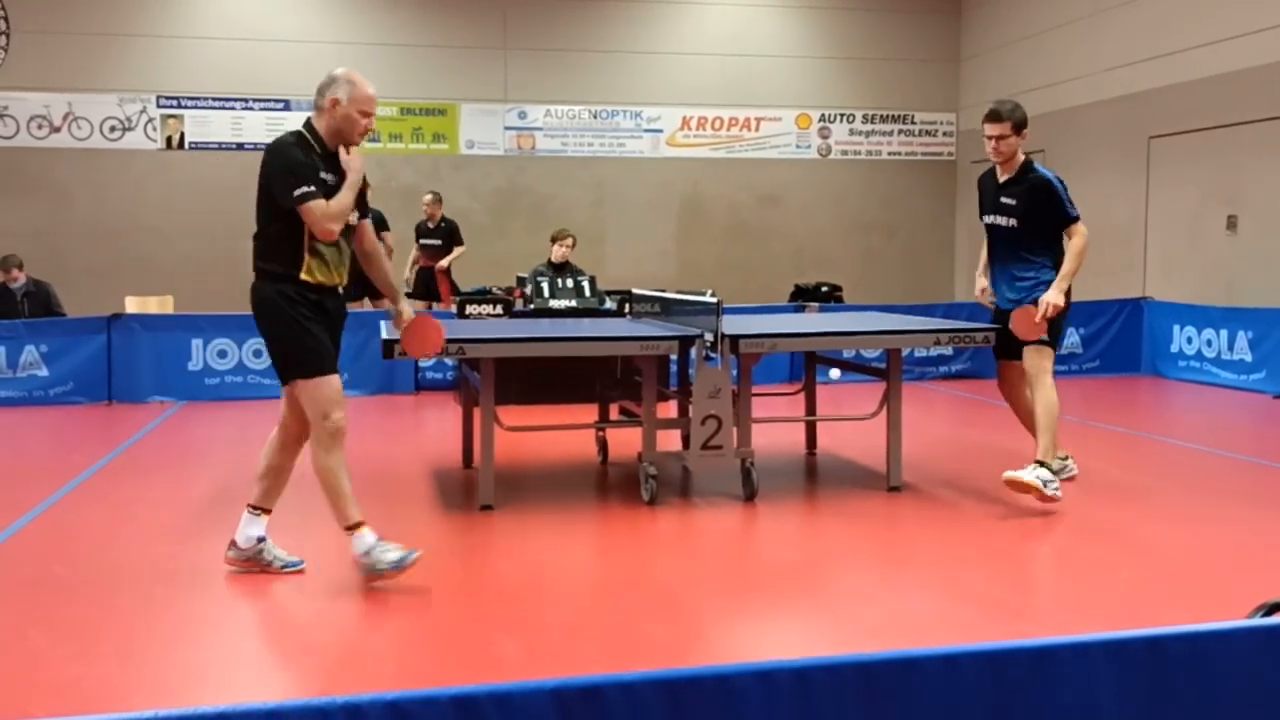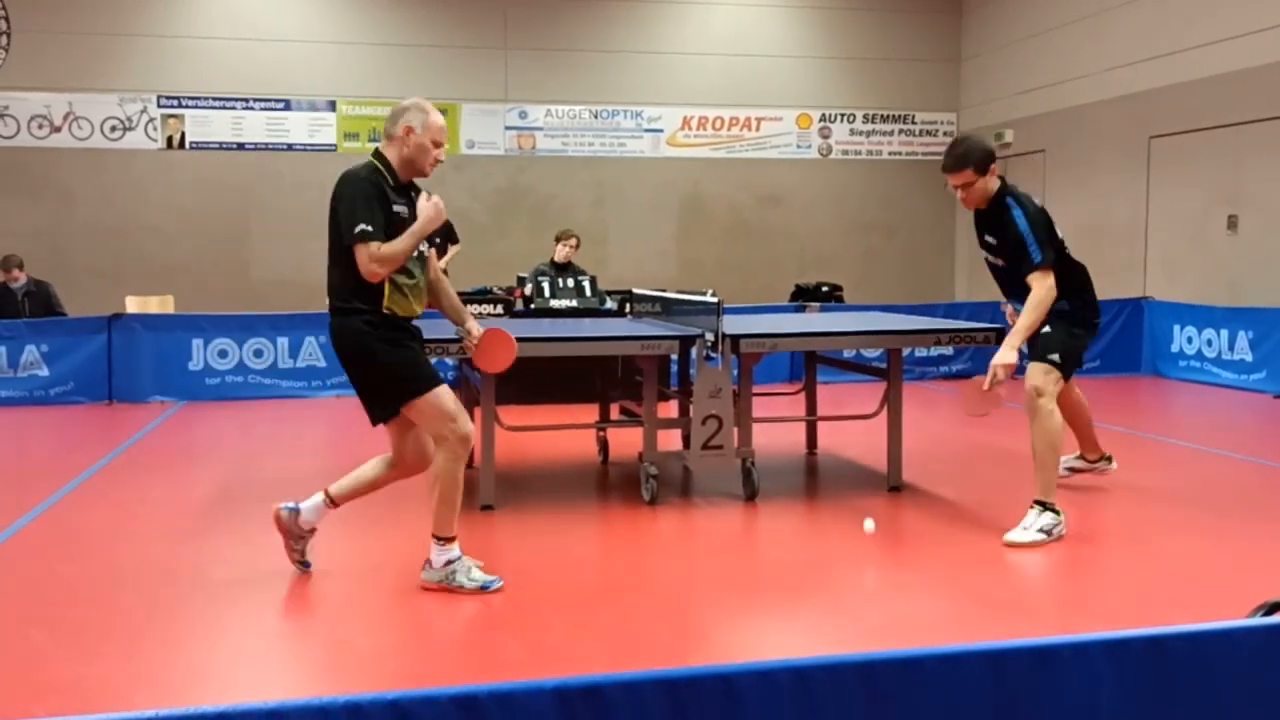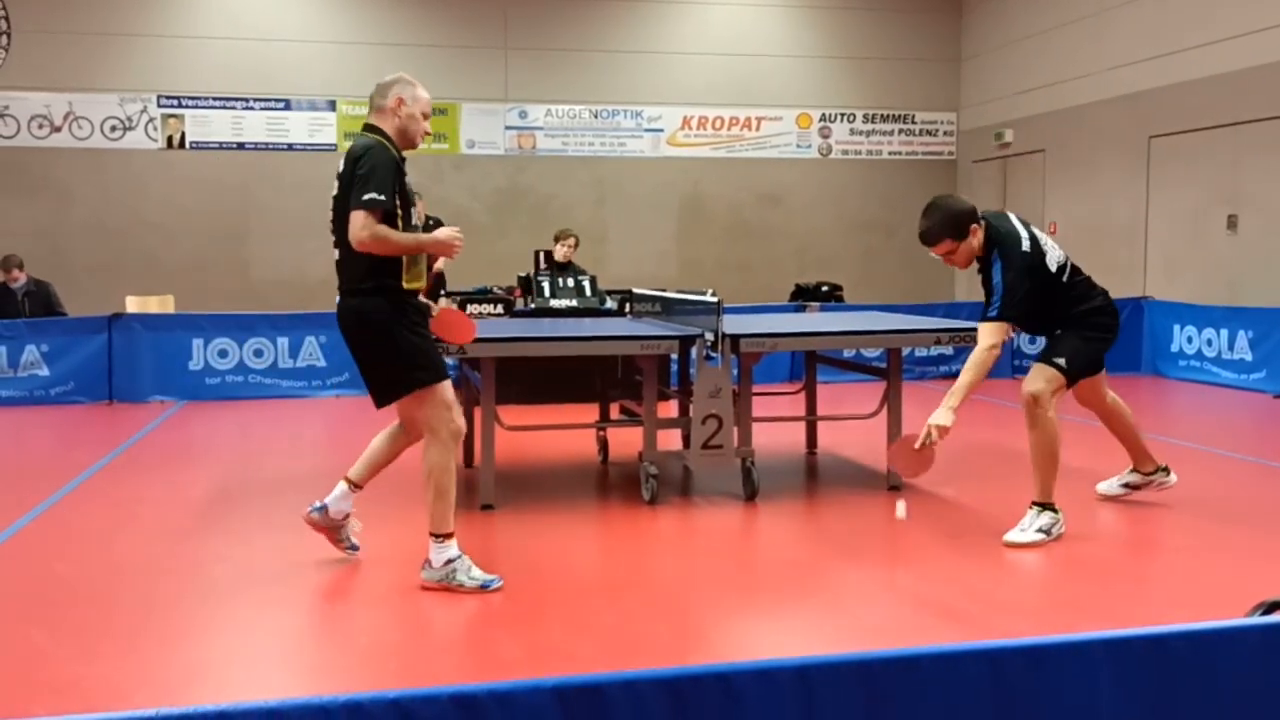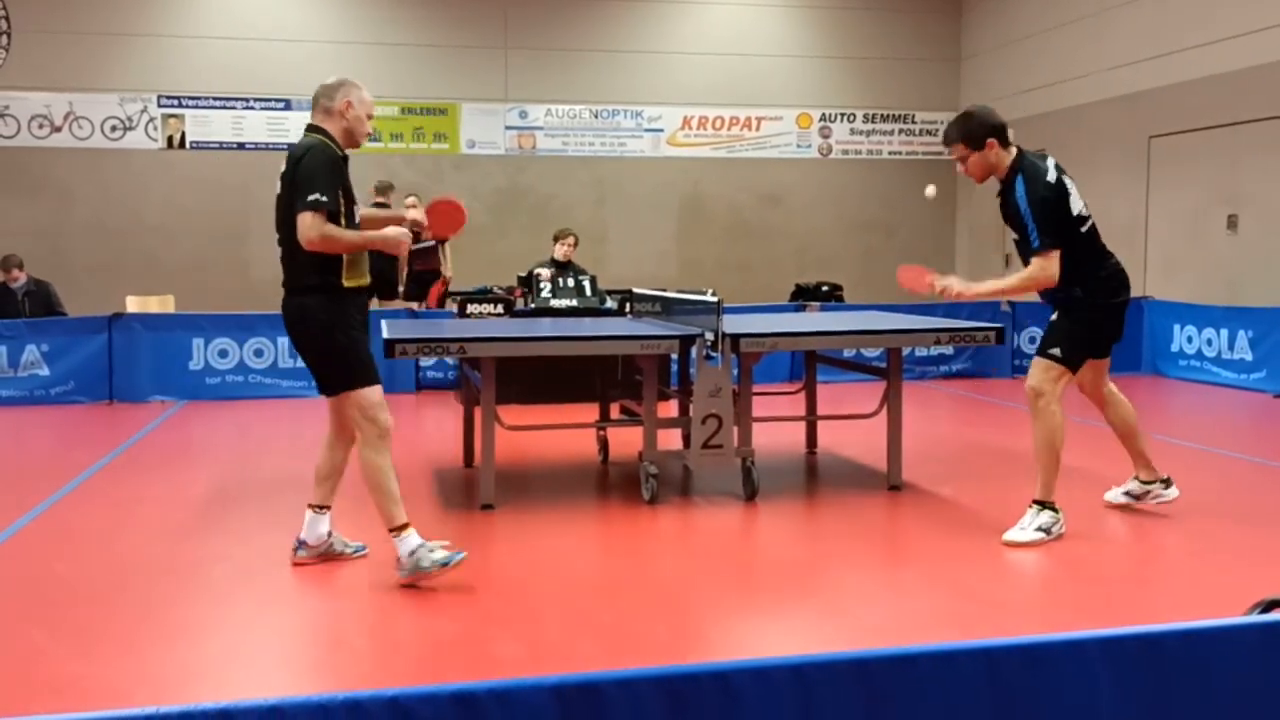
dt=0.3s
person 1, frame 1
left shoulder: (345, 164)
right shoulder: (287, 154)
left elbow: (365, 240)
right elbow: (327, 226)
left wrist: (398, 301)
right wrist: (350, 178)
left hip: (326, 300)
right hip: (288, 300)
left knee: (298, 425)
right knee: (331, 424)
left ankle: (249, 538)
right ankle: (362, 544)
person 1, frame 2
left shoulder: (408, 193)
right shoulder: (362, 184)
left elbow: (425, 270)
right elbow: (374, 266)
left wrist: (465, 321)
right wrist: (420, 226)
left hip: (392, 332)
right hip: (368, 332)
left knee: (411, 457)
right knee: (456, 432)
left ankle: (306, 513)
right ankle: (444, 560)
person 1, frame 3
left shoulder: (375, 157)
right shoulder: (376, 156)
right elbow: (362, 237)
left wrist: (417, 299)
right wrist: (430, 242)
left hip: (381, 308)
right hip: (381, 311)
left knee: (415, 422)
right knee: (447, 426)
left ankle: (334, 505)
right ankle: (442, 558)
person 1, frame 4
left shoulder: (317, 156)
right shoulder: (318, 156)
right elbow: (312, 235)
left wrist: (393, 220)
right wrist: (385, 238)
left hip: (328, 306)
right hip: (324, 309)
left knee: (347, 425)
right knee: (375, 424)
left ankle: (314, 534)
right ankle: (406, 546)
person 2, frame 1
left shoulder: (1044, 183)
right shoulder: (986, 183)
left elbow: (1078, 237)
left wrist: (1059, 288)
right wrist: (983, 273)
left hip: (1039, 297)
right hip: (1006, 298)
left knee: (1036, 371)
right knee: (1009, 381)
left ankle: (1046, 470)
right ankle: (1056, 458)
person 2, frame 2
left shoulder: (1019, 216)
right shoulder: (985, 203)
left elbow: (1044, 288)
left wrist: (1010, 347)
right wrist: (1012, 317)
left hip: (1068, 310)
right hip: (1050, 312)
left knee: (1037, 390)
right knee: (1059, 387)
left ankle: (1048, 512)
right ankle: (1093, 455)
person 2, frame 3
left shoulder: (1009, 261)
right shoulder: (995, 222)
left elbow: (990, 344)
left wrist: (948, 407)
left hip: (1088, 323)
right hip: (1078, 313)
left knee: (1036, 393)
right knee: (1091, 395)
left ankle: (1046, 511)
right ankle: (1148, 469)
person 2, frame 4
left shoulder: (1025, 191)
right shoulder: (1036, 164)
left elbow: (1046, 274)
right elbow: (1066, 225)
left wrist: (975, 289)
left hip: (1087, 298)
right hip: (1102, 289)
left knee: (1042, 389)
right knee: (1096, 384)
left ankle: (1046, 511)
right ankle: (1150, 479)
